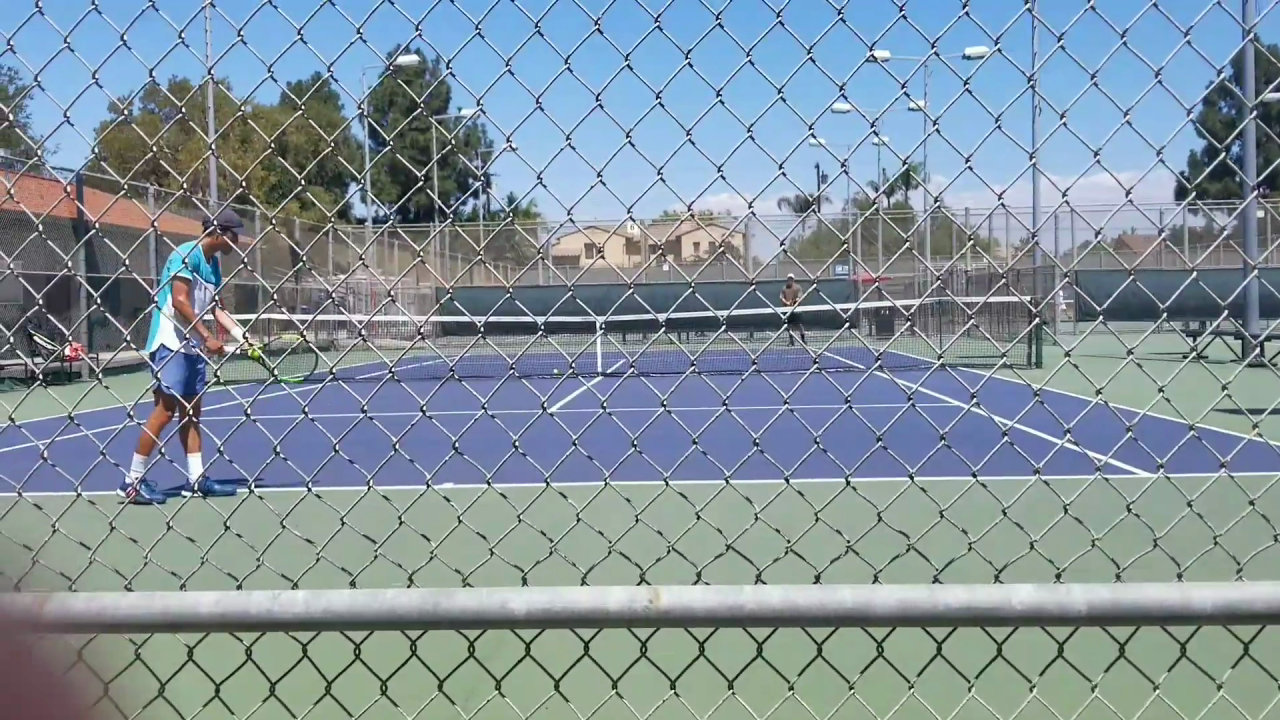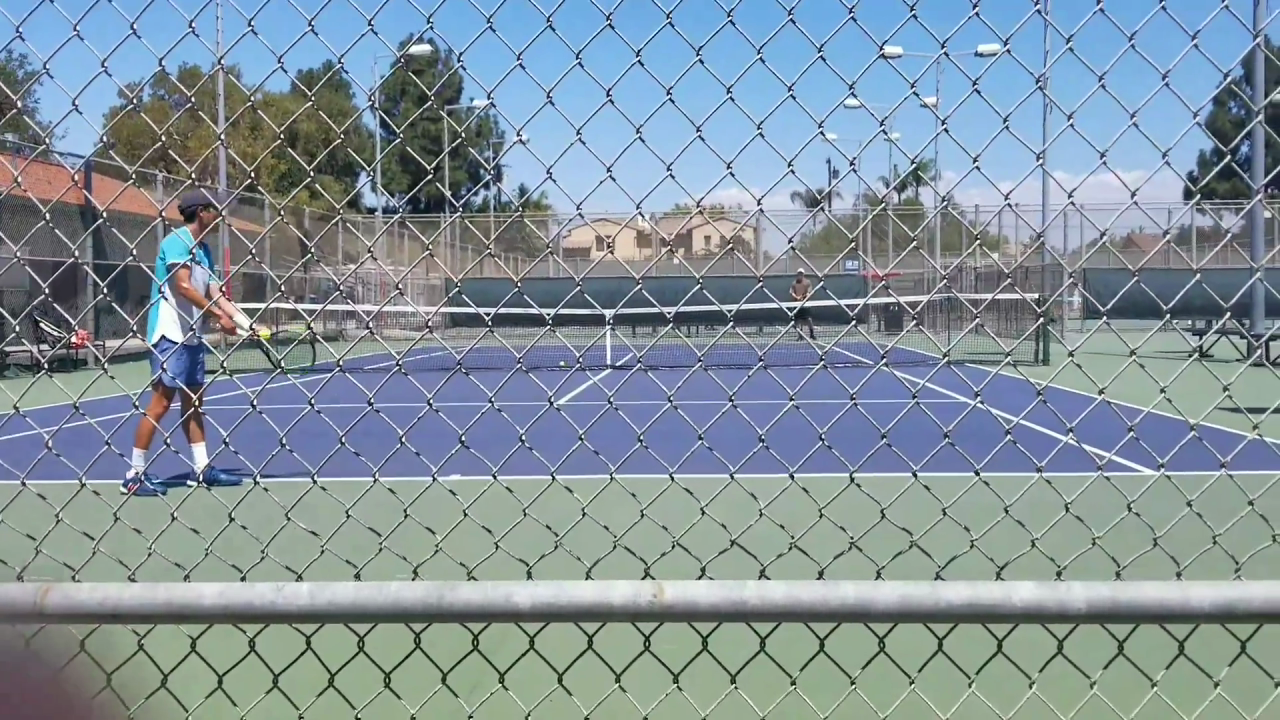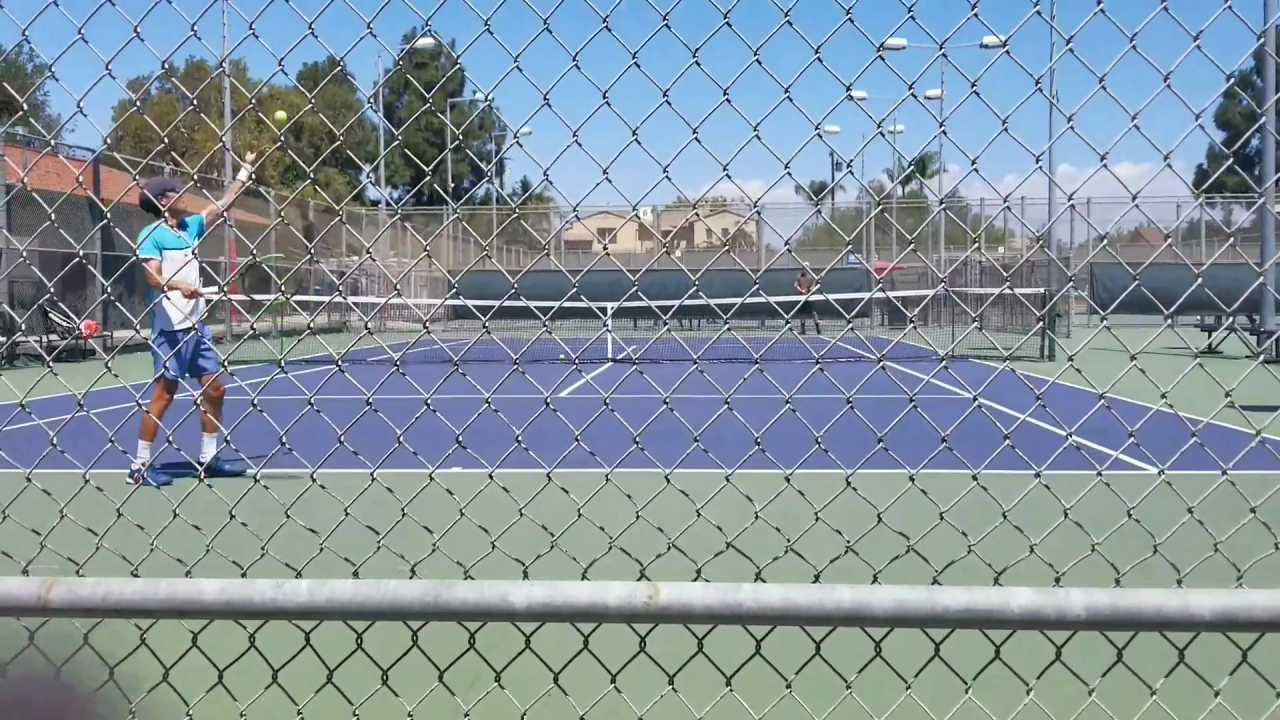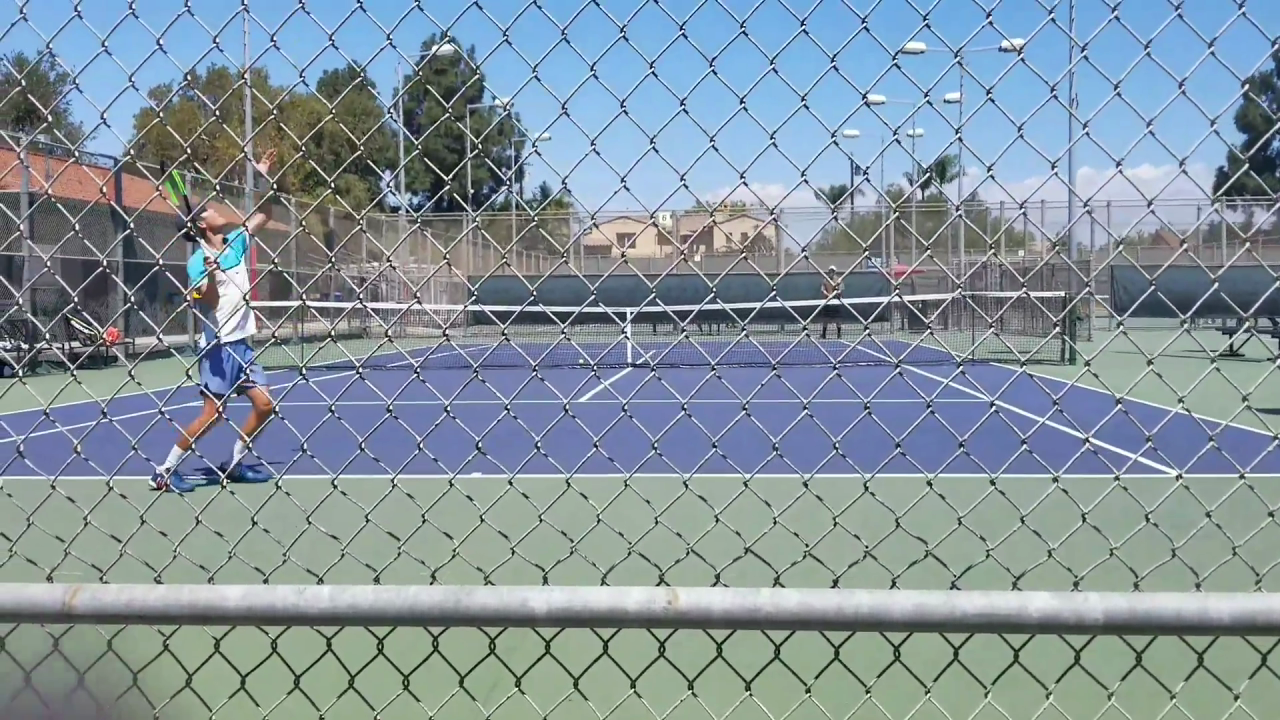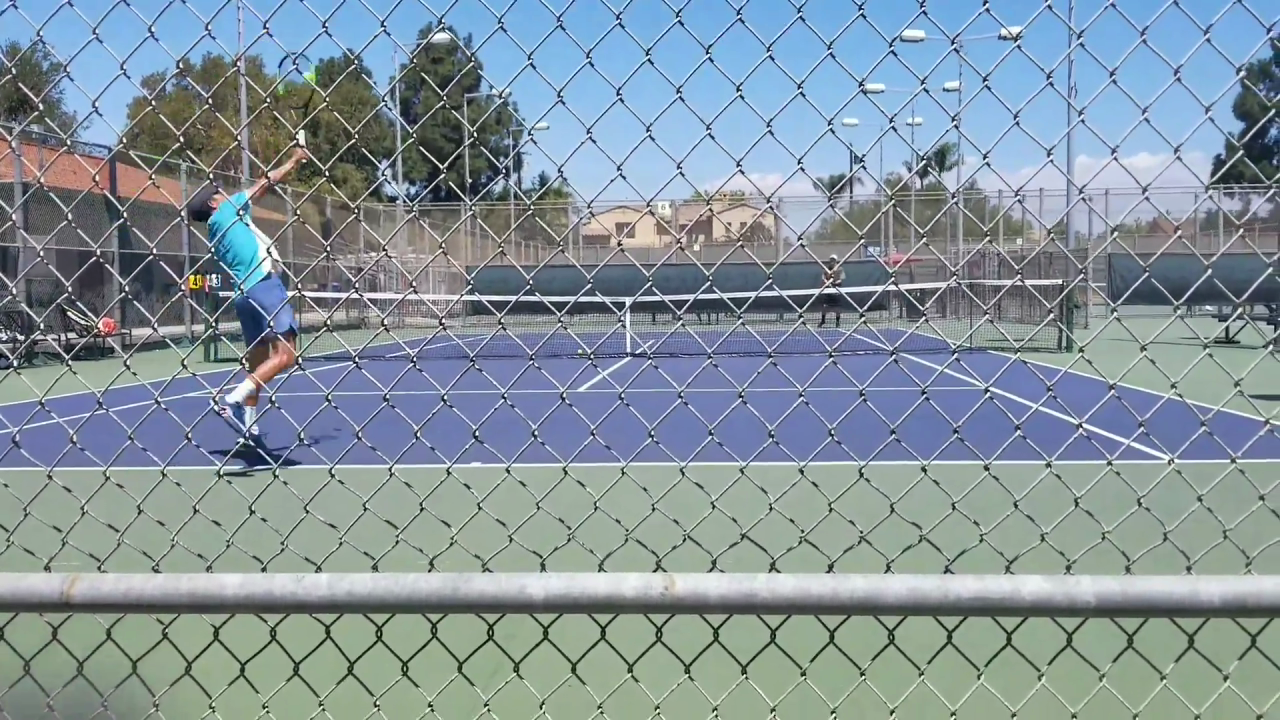
dt=0.4s
person 1, frame 1
left shoulder: (214, 264)
right shoulder: (186, 254)
left elbow: (216, 308)
right elbow: (180, 301)
left wrist: (242, 337)
right wrist: (207, 337)
left hip: (194, 347)
right hip: (170, 344)
left knee: (192, 412)
right knee: (165, 410)
left ankle: (196, 479)
right ankle: (133, 480)
person 1, frame 2
left shoulder: (203, 250)
right shoulder: (177, 240)
left elbow: (216, 295)
right elbow: (183, 286)
left wrist: (247, 324)
right wrist: (219, 316)
left hip: (192, 336)
right hip: (169, 335)
left knee: (193, 403)
right knee: (161, 402)
left ankle: (201, 469)
right ankle: (134, 474)
person 1, frame 3
left shoulder: (190, 228)
right shoulder: (152, 235)
left elbow: (225, 202)
right elbow: (153, 278)
left wrist: (246, 168)
right wrist: (178, 286)
left hip: (197, 325)
right hip: (170, 327)
left knee: (215, 389)
right knee: (164, 395)
left ankle: (208, 459)
right ankle: (140, 466)
person 1, frame 4
left shoulder: (236, 242)
right shoulder: (198, 261)
left elbow: (264, 214)
right elbow: (209, 303)
left wrist: (264, 176)
right wrist: (211, 277)
left hip: (241, 343)
right hip: (217, 346)
left knee: (264, 404)
right knee: (213, 411)
left ankle: (234, 464)
right ankle: (165, 471)
person 1, frame 5
left shoulder: (215, 234)
right shoulder: (228, 211)
right elbow: (266, 180)
right wrist: (293, 161)
left hip: (243, 295)
right hip: (263, 284)
left knee: (257, 364)
right knee: (285, 356)
left ankle: (248, 427)
right ankle: (233, 400)
